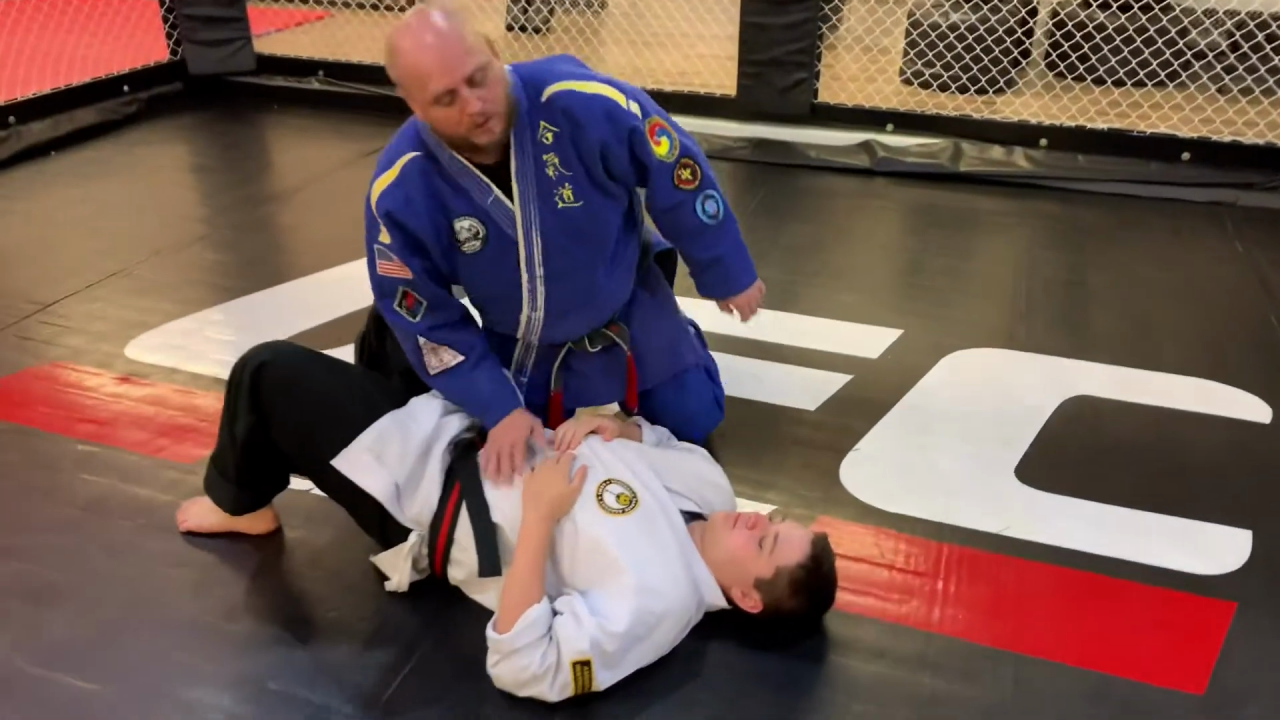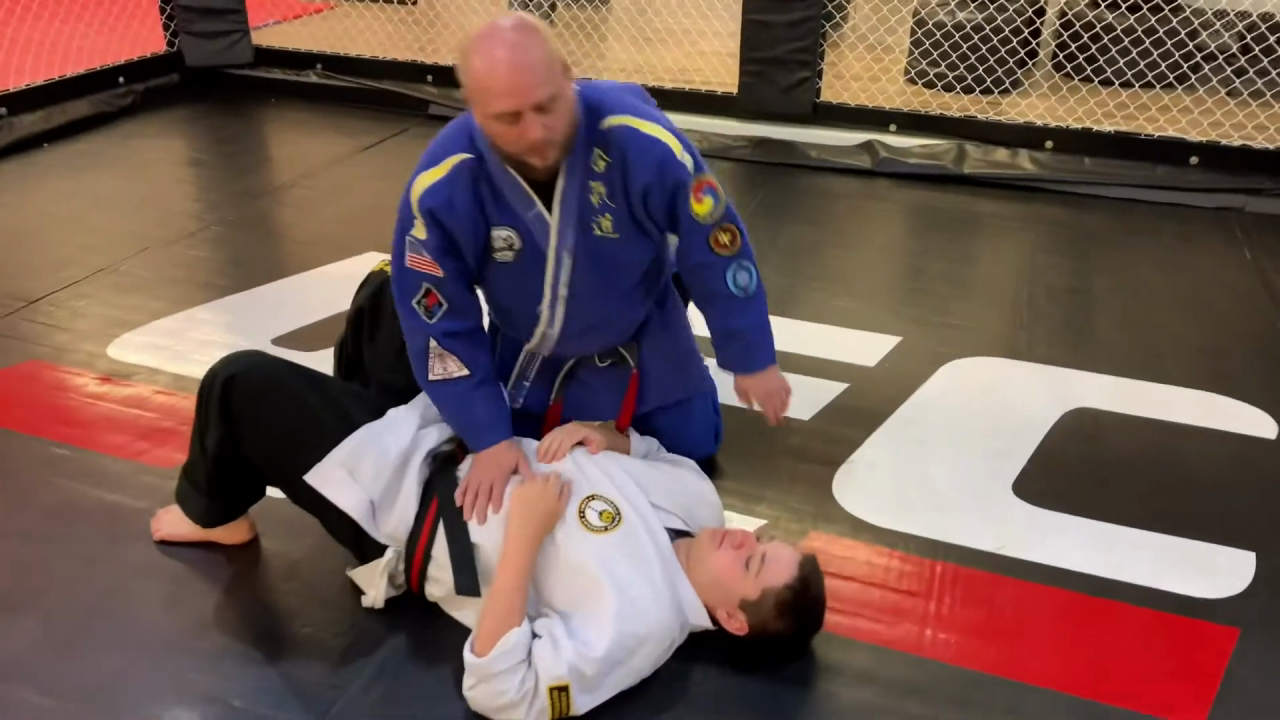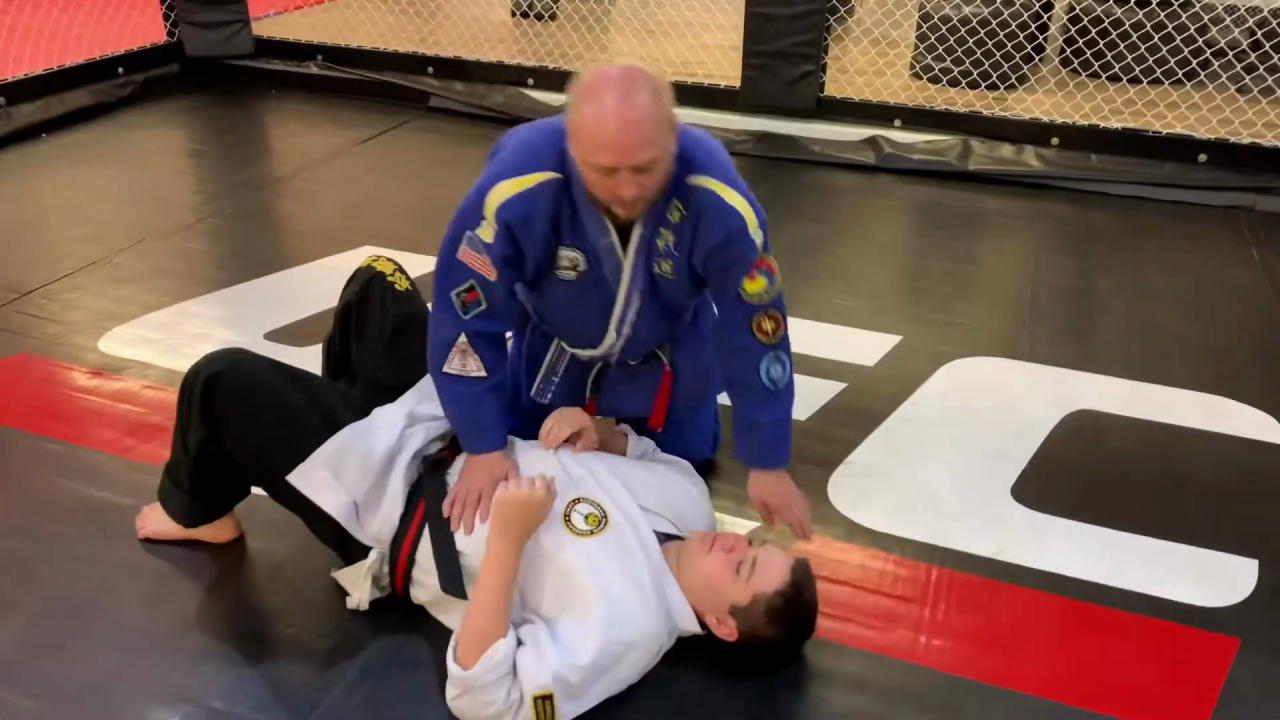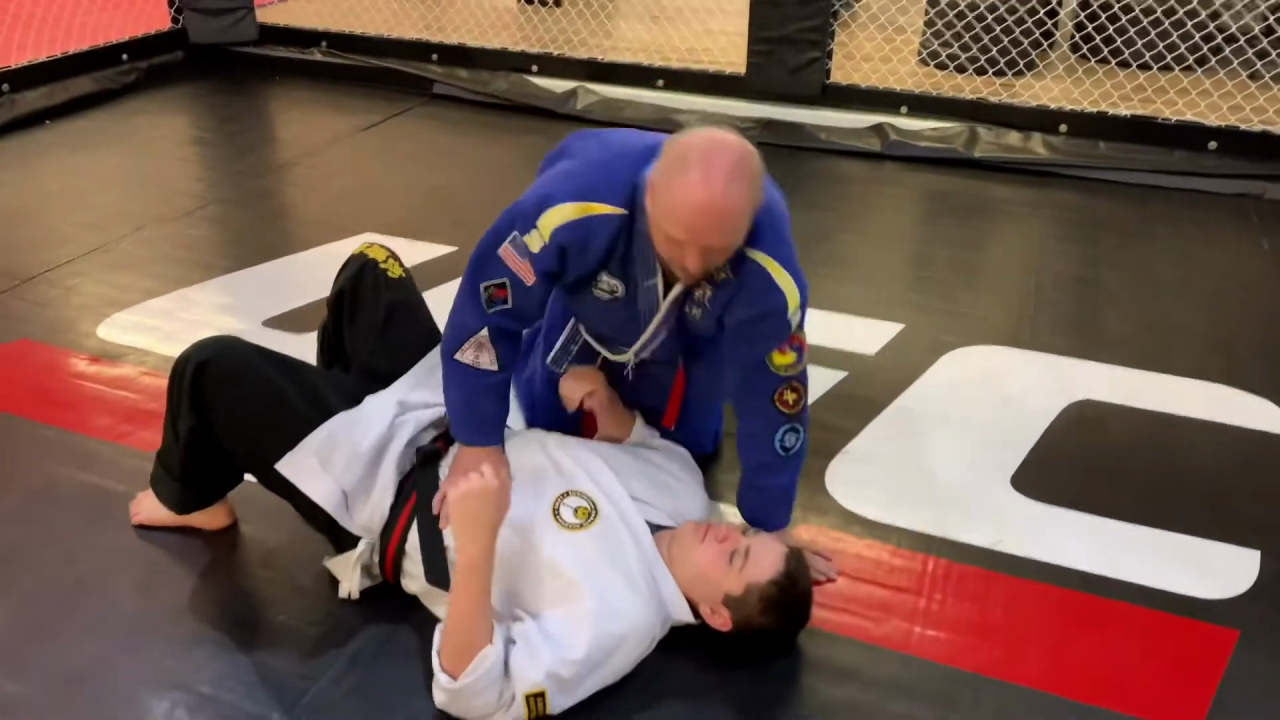
dt=0.2s
person 1, frame 1
left shoulder: (655, 600)
right shoulder: (707, 485)
left elbow: (521, 667)
right elbow: (655, 439)
left wrist: (539, 514)
right wrist: (613, 423)
left hip: (428, 498)
right hip: (484, 428)
left knee: (268, 372)
left ankle: (238, 505)
right ankle: (372, 399)
person 1, frame 2
left shoulder: (639, 622)
right shoulder: (695, 500)
right elbow: (643, 447)
left wrist: (525, 535)
right wrist: (600, 436)
left hip: (410, 523)
right hip: (462, 444)
left knee: (240, 385)
left ankle: (212, 517)
right ankle: (352, 424)
person 1, frame 3
left shoulder: (626, 627)
right shoulder: (686, 500)
right elbow: (633, 452)
left wrist: (507, 535)
right wrist: (597, 424)
left hip: (393, 514)
right hip: (452, 442)
left knee: (222, 381)
right knee: (377, 281)
left ankle: (196, 513)
right ankle: (344, 415)
person 1, frame 4
left shoulder: (617, 621)
right shoulder: (681, 486)
right elbow: (633, 444)
left wrist: (472, 540)
right wrist: (602, 394)
left hip: (387, 501)
right hip: (447, 427)
left knee: (212, 368)
right knee: (371, 266)
left ankle: (190, 500)
right ankle: (336, 399)
person 2, frame 1
left shoulder: (583, 105)
right shoulder: (400, 190)
left elbow: (679, 180)
right elbow: (423, 319)
left wrist: (728, 274)
right wrist: (499, 411)
left hip: (628, 314)
right hip: (522, 350)
left knee: (693, 422)
right knee: (527, 464)
left ankle: (674, 337)
person 2, frame 2
left shoulder: (636, 138)
right shoulder: (442, 186)
left elbow: (716, 246)
right elbow: (436, 322)
left wrist: (751, 359)
right wrist: (486, 439)
left hip: (640, 342)
right hip: (525, 355)
left knee: (690, 454)
right knee: (518, 480)
person 2, frame 3
left shoulder: (716, 201)
right shoulder: (513, 193)
left elbow: (751, 326)
right elbow: (465, 316)
left wrist: (766, 461)
right wrist: (484, 448)
left hip: (665, 350)
right hip: (554, 349)
left knee: (688, 463)
person 2, frame 4
left shoulder: (767, 269)
right shoulder: (578, 204)
left elbow: (772, 391)
right elbow: (486, 302)
left wrist: (767, 525)
right wrist: (478, 438)
right hip: (583, 329)
left knee: (692, 452)
